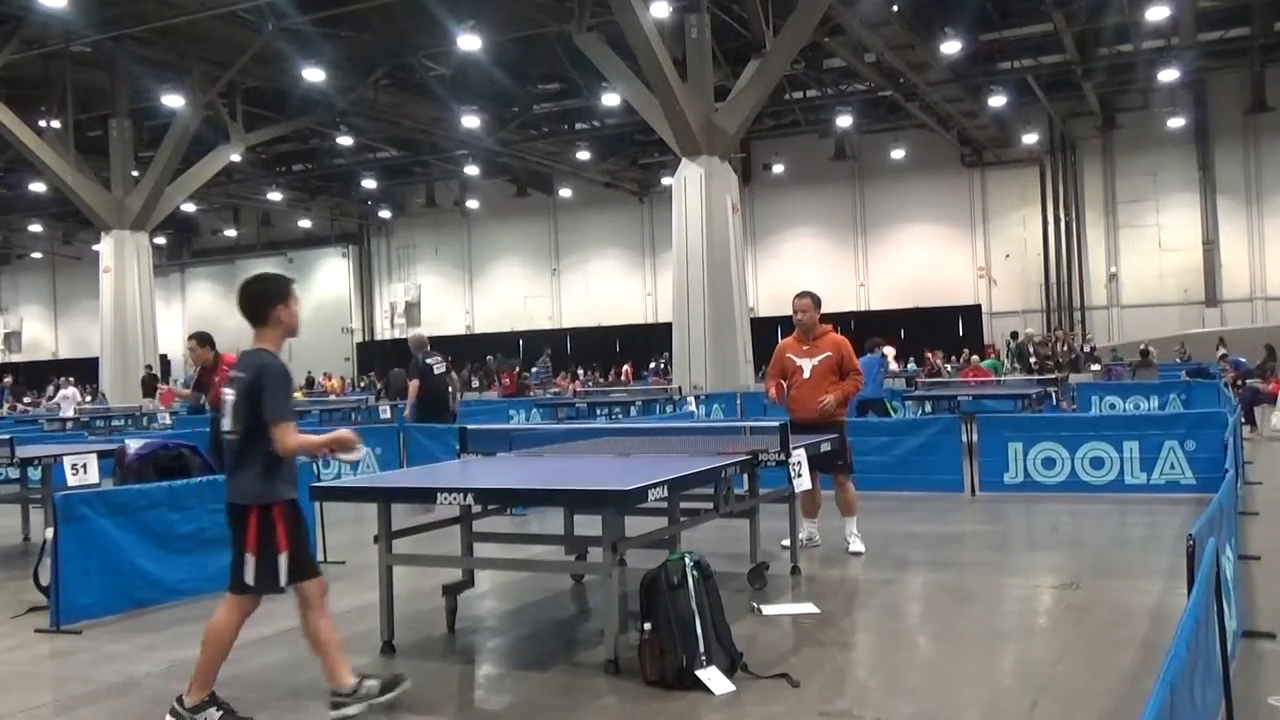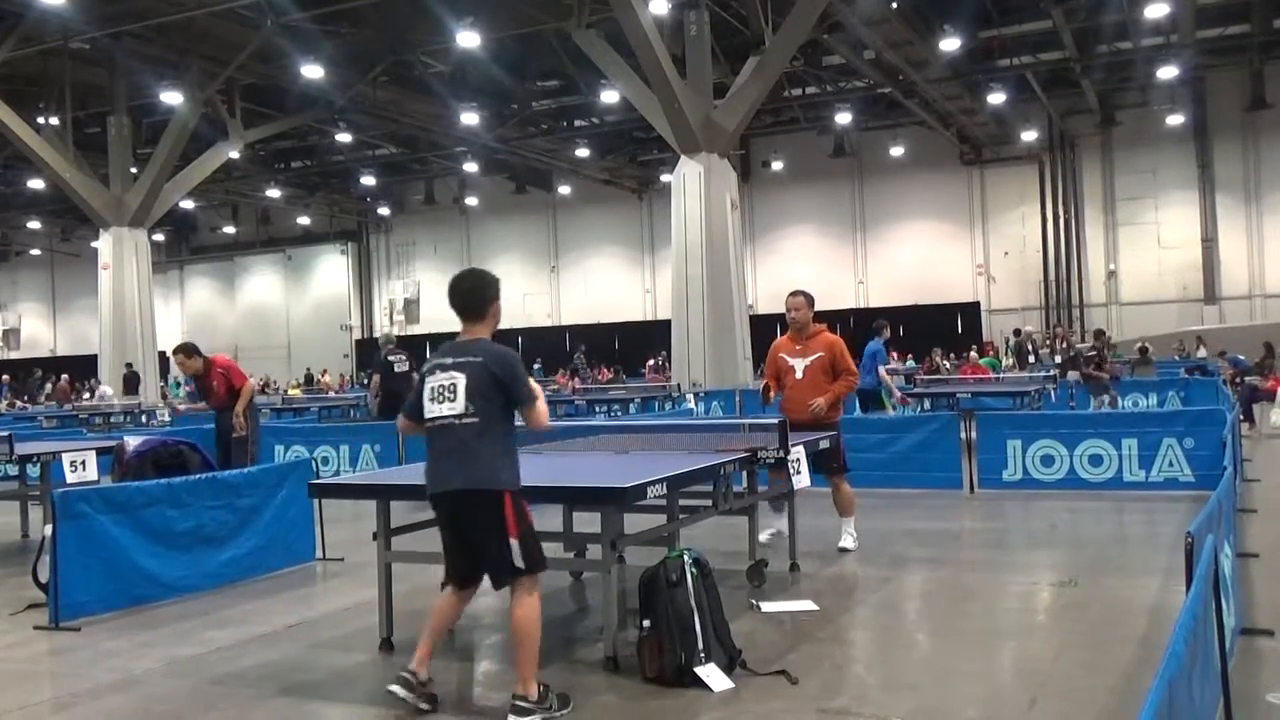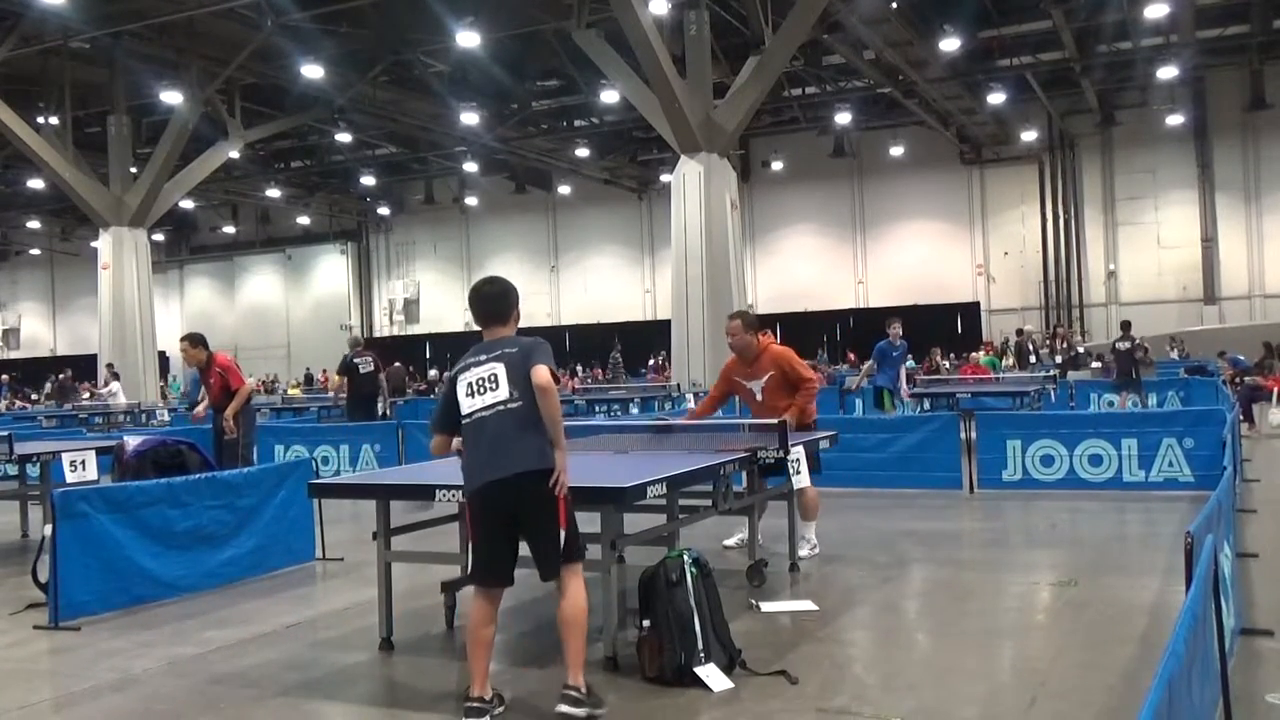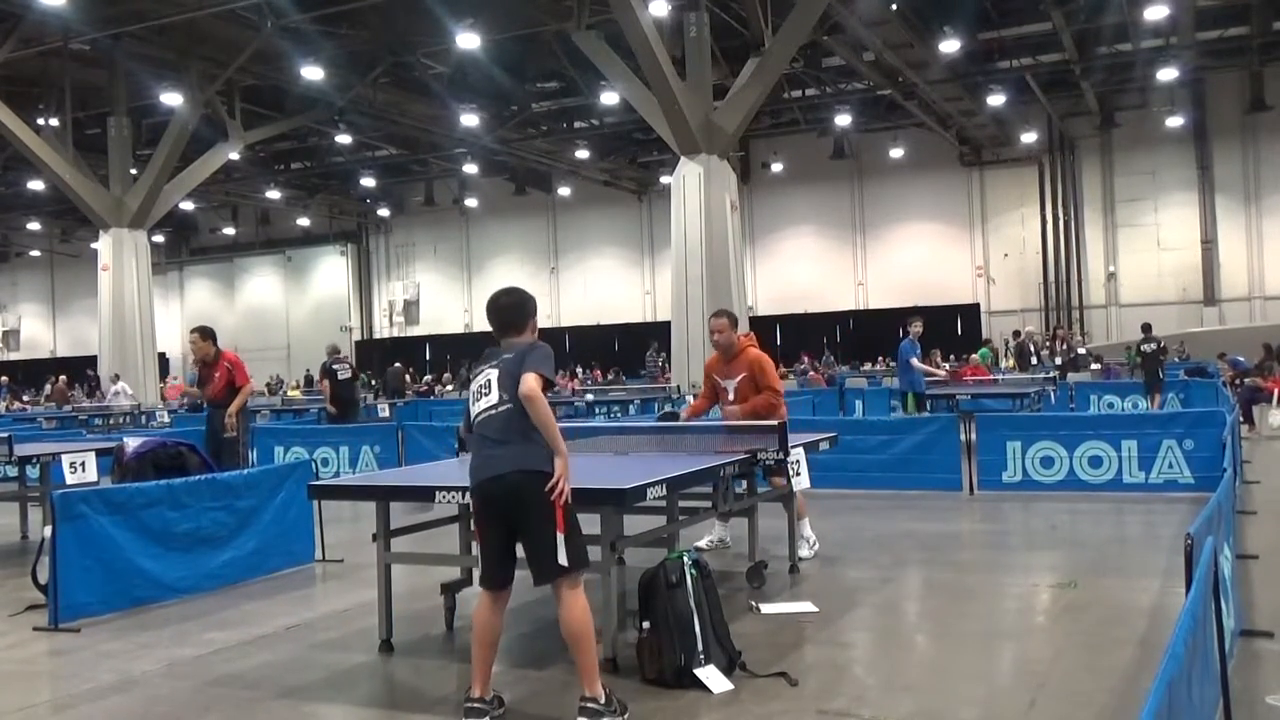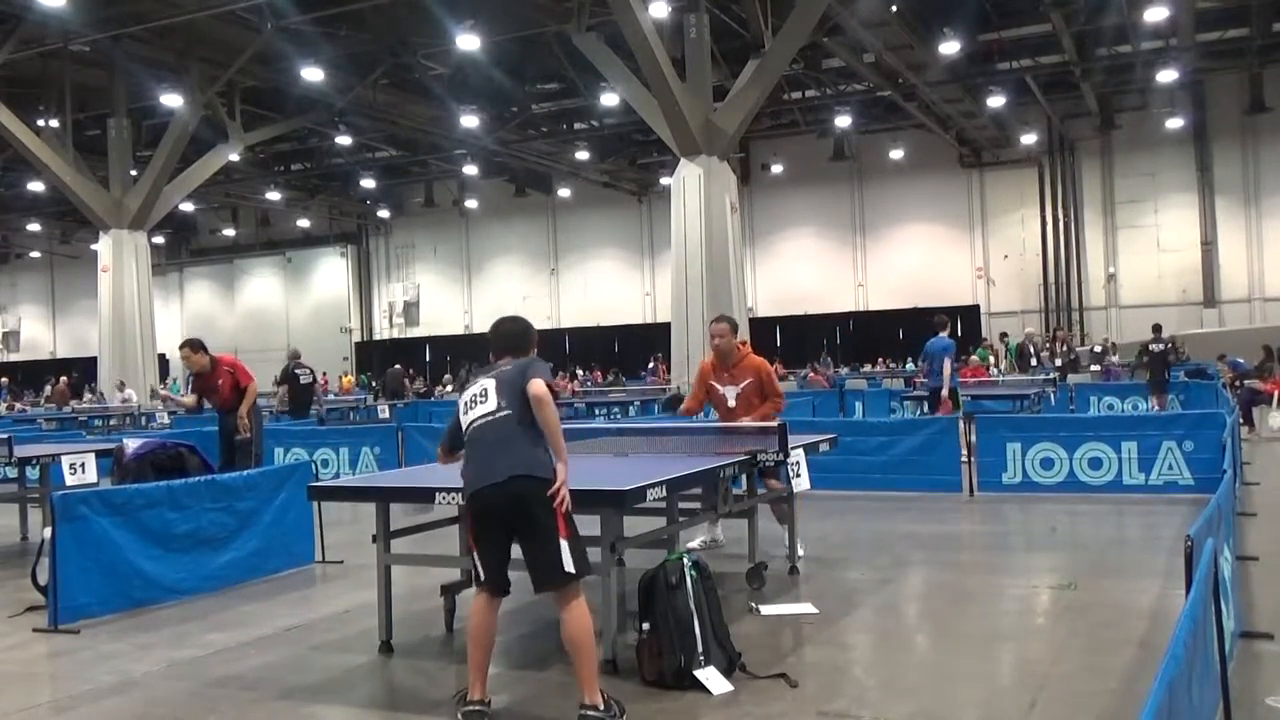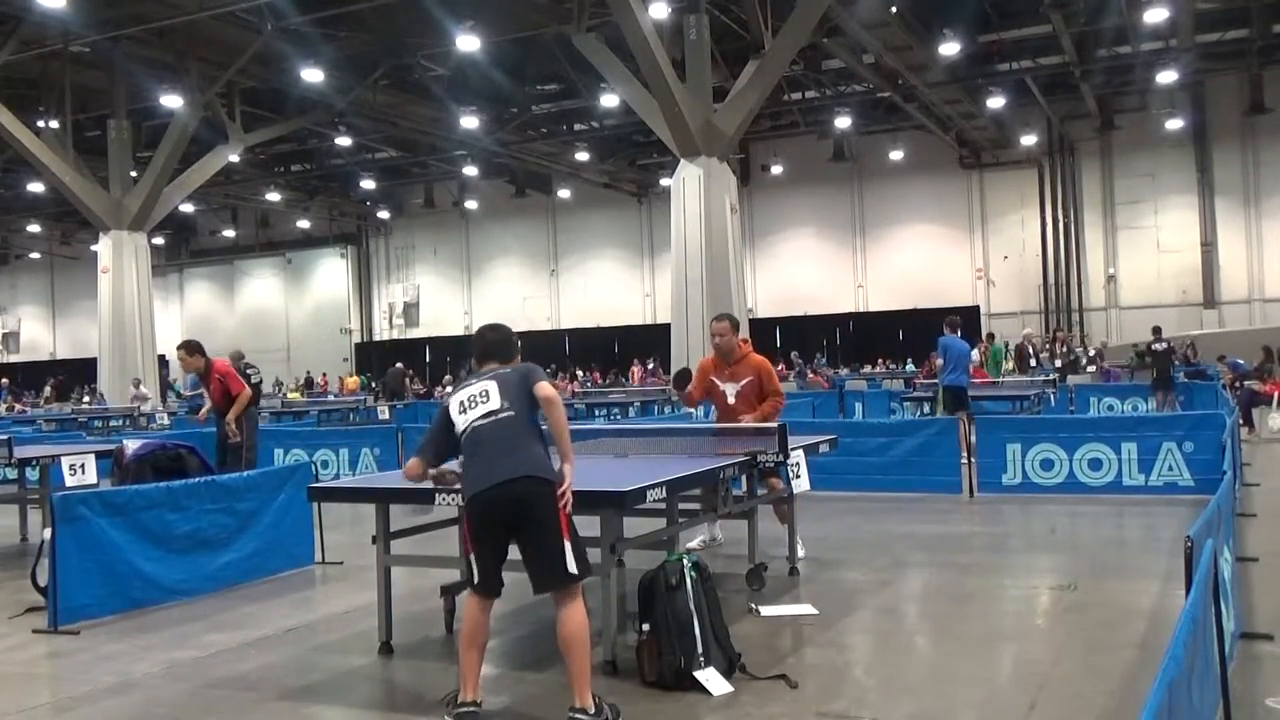
dt=0.7s
person 1, frame 1
left shoulder: (246, 367)
right shoulder: (270, 371)
right elbow: (285, 444)
left wrist: (315, 444)
right wrist: (330, 440)
left hip: (270, 496)
right hip: (261, 502)
left knee: (312, 589)
right knee: (242, 600)
person 1, frame 2
left shoulder: (434, 363)
right shoulder: (501, 358)
left elbow: (406, 424)
right elbow: (538, 422)
right wrist: (537, 394)
left hip: (444, 488)
right hip: (489, 487)
left knee: (461, 585)
right knee: (525, 584)
left ankle: (414, 671)
person 1, frame 3
left shoulder: (461, 369)
right shoulder: (531, 348)
left elbow: (438, 444)
right elbow: (543, 383)
right wrist: (560, 449)
left hip: (482, 484)
right hip: (534, 473)
left knee: (486, 589)
right knee: (569, 574)
person 1, frame 4
left shoulder: (480, 371)
right shoulder: (536, 351)
left elbow: (467, 431)
right elbow: (529, 390)
right wrist: (561, 453)
left hip: (484, 483)
right hip: (531, 476)
left knee: (493, 589)
right knee: (567, 583)
person 1, frame 5
left shoulder: (470, 389)
right shoulder: (532, 366)
left elbow: (446, 452)
right elbow: (538, 394)
right wrist: (562, 461)
left hip: (480, 493)
right hip: (530, 483)
left knee: (487, 592)
right knee: (567, 591)
person 1, frame 6
left shoulder: (454, 399)
right shoulder: (524, 372)
left elbow: (413, 470)
right elbow: (548, 397)
left wrist: (437, 474)
right wrist: (567, 461)
left hip: (480, 496)
right hip: (532, 483)
left knee: (480, 592)
right knee: (568, 592)
person 2, frame 1
left shoulder: (837, 343)
right shoulder: (785, 347)
left elbow: (855, 376)
right elbow: (773, 377)
left wrist: (837, 396)
right wrist: (774, 390)
left hip: (830, 422)
right hip: (798, 424)
left knee: (841, 477)
left ankle: (852, 534)
right ankle: (809, 532)
person 2, frame 2
left shoulder: (831, 343)
right shoulder: (778, 346)
left elbow: (849, 377)
right elbow: (770, 378)
left wrist: (828, 399)
right wrist: (769, 391)
left hip: (824, 424)
right hip: (789, 423)
left knee: (836, 480)
right knee: (774, 473)
left ankle: (848, 531)
right ankle: (777, 525)
person 2, frame 3
left shoulder: (780, 355)
right shoulder: (731, 367)
left elbow: (810, 383)
right elbow: (713, 399)
left wrist: (793, 412)
right wrist: (687, 420)
left hip: (798, 425)
left ankle: (809, 539)
right ankle: (749, 532)
person 2, frame 4
left shoulder: (756, 358)
right shoulder: (712, 364)
left elbow: (774, 396)
right elbow: (706, 398)
left wrist: (742, 409)
right wrist: (688, 415)
left knee: (780, 482)
left ankle: (806, 536)
right ankle: (720, 534)
person 2, frame 5
left shoulder: (757, 365)
right shoulder: (706, 369)
left elbow: (776, 399)
right elbow: (696, 402)
left wrist: (756, 418)
right wrist: (682, 409)
left knee: (773, 485)
right knee: (709, 481)
right ankle: (712, 534)
person 2, frame 6
left shoulder: (758, 363)
right shoulder: (707, 366)
left elbow: (777, 398)
right elbow: (696, 397)
left wrist: (756, 417)
right wrist: (686, 394)
left knee: (774, 484)
left ankle: (794, 538)
right ankle: (711, 533)
